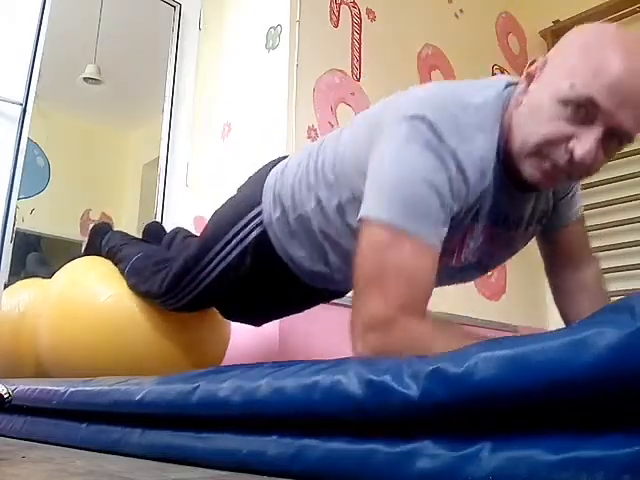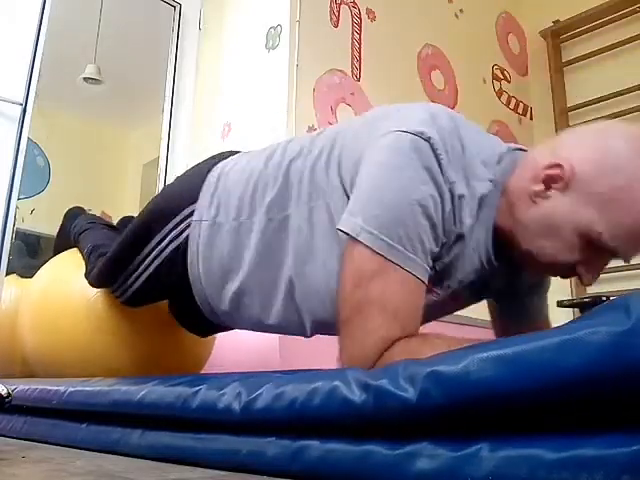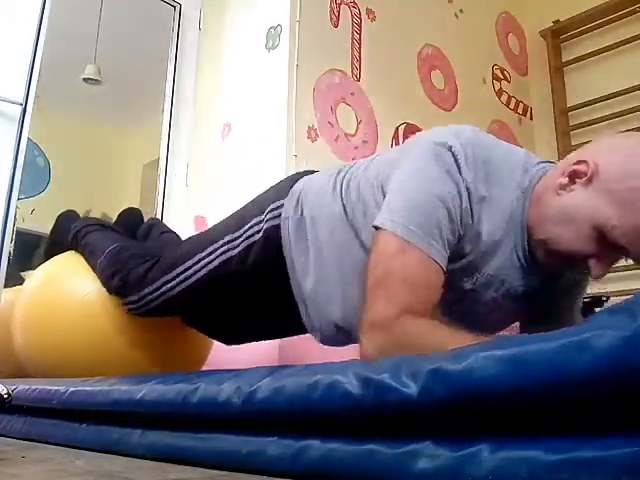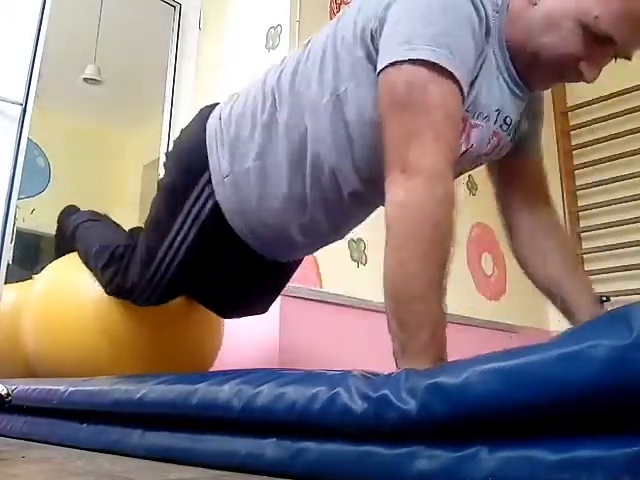
dt=1s
person 1, frame 1
left shoulder: (558, 160)
right shoulder: (433, 135)
left elbow: (575, 271)
right elbow: (379, 332)
left hip: (331, 266)
right hip: (279, 223)
left knee: (237, 308)
right knee: (167, 286)
left ankle: (169, 239)
right ankle: (111, 243)
person 1, frame 2
left shoulder: (524, 237)
right shoulder: (424, 156)
right elbow: (370, 363)
right hip: (207, 217)
left knee: (195, 320)
right knee: (114, 276)
left ankle: (125, 231)
right ankle: (83, 229)
person 1, frame 3
left shoulder: (562, 263)
right shoulder: (457, 165)
right elbow: (382, 337)
left hip: (312, 293)
right hip: (289, 231)
left knee: (202, 321)
right knee: (141, 284)
left ankle: (148, 232)
right ankle: (78, 230)
person 1, frame 4
left shoulder: (525, 95)
left elbow: (532, 215)
right elbow: (415, 183)
right wrist: (423, 379)
right hip: (227, 167)
left knee: (226, 301)
right knee: (140, 284)
right ankle: (81, 228)
